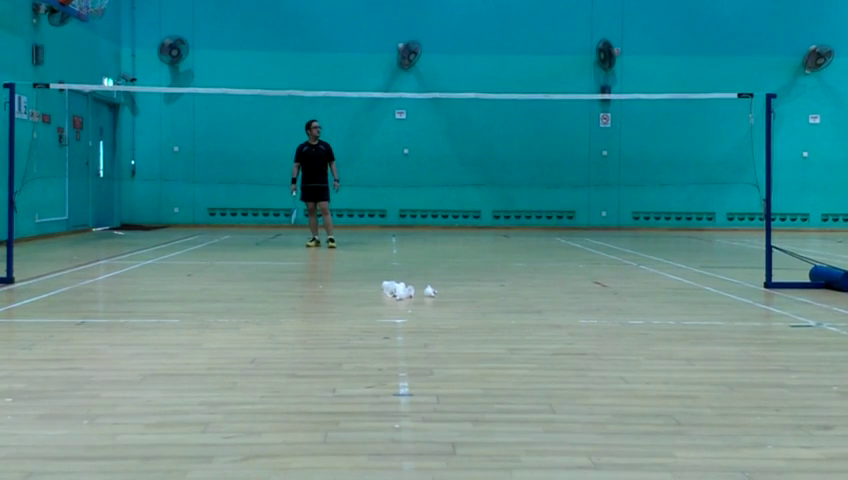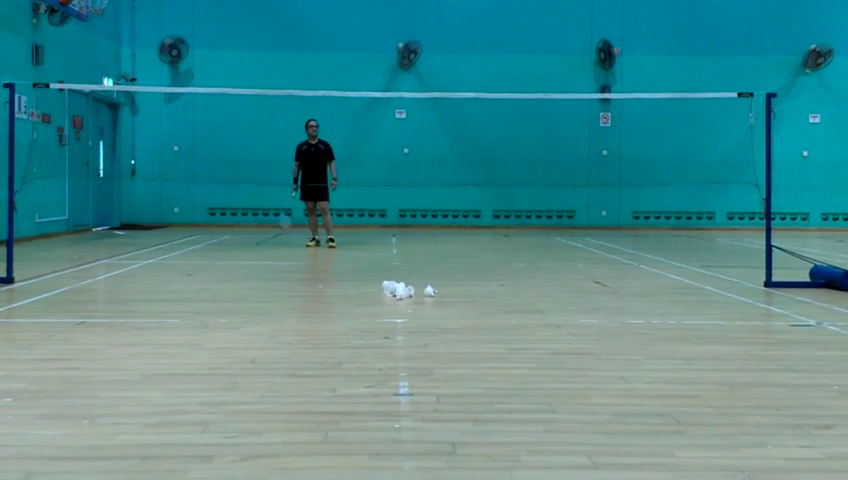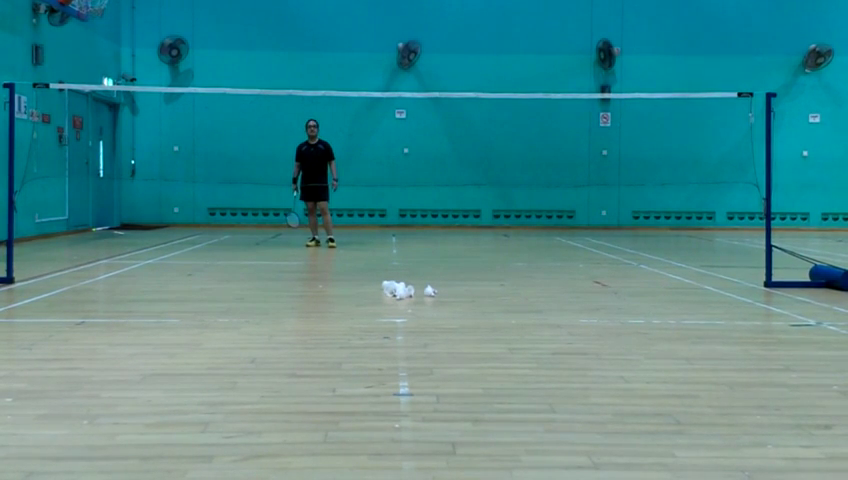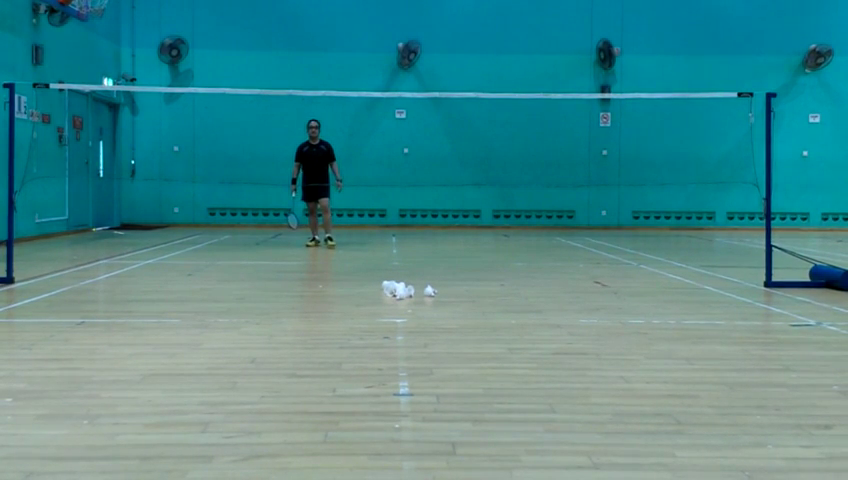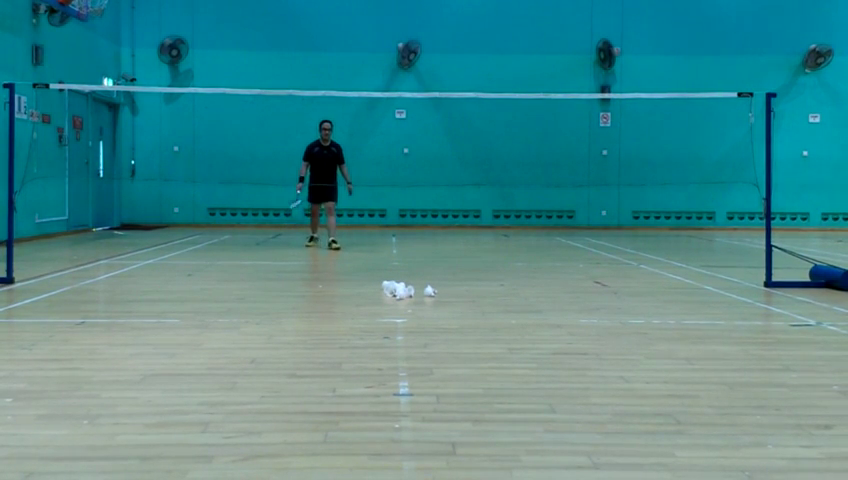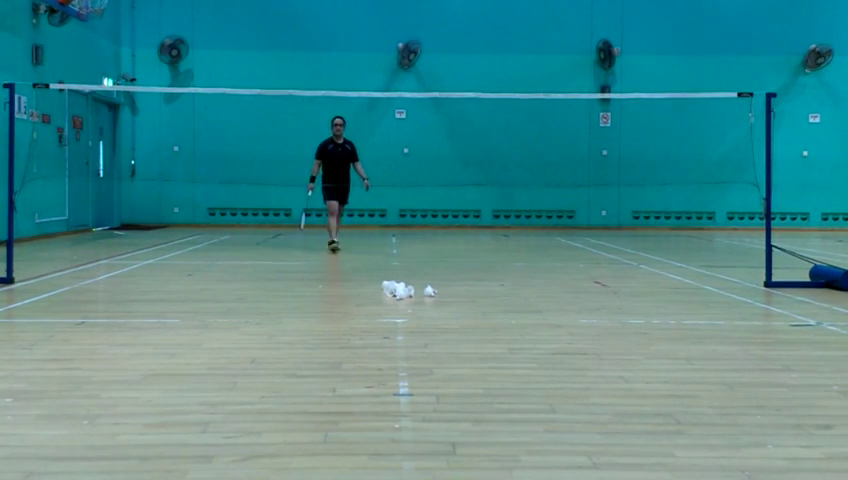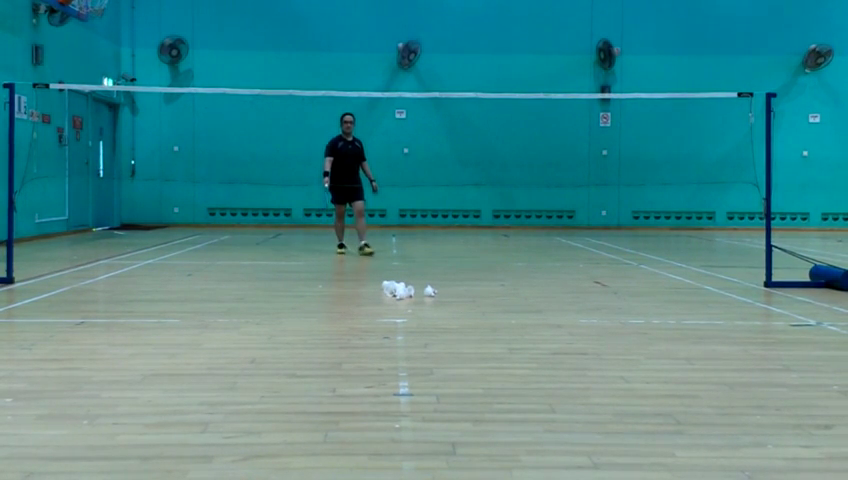
dt=0.5s
person 1, frame 1
left shoulder: (325, 146)
right shoulder: (301, 148)
left elbow: (332, 163)
right elbow: (296, 166)
left wrist: (336, 179)
right wrist: (293, 181)
left hip: (322, 184)
right hip: (307, 185)
left knee: (325, 210)
right knee: (311, 212)
left ankle: (331, 238)
right ankle: (315, 238)
person 1, frame 2
left shoulder: (325, 145)
right shoulder: (301, 147)
left elbow: (331, 162)
right elbow: (297, 165)
left wrist: (334, 178)
right wrist: (295, 181)
left hip: (321, 184)
right hip: (306, 185)
left knee: (325, 210)
right knee: (311, 211)
left ankle: (331, 237)
right ankle: (315, 238)
person 1, frame 3
left shoulder: (325, 145)
right shoulder: (301, 147)
left elbow: (332, 163)
right elbow: (297, 165)
left wrist: (335, 178)
right wrist: (294, 181)
left hip: (321, 184)
right hip: (306, 185)
left knee: (324, 210)
right knee: (311, 211)
left ankle: (330, 237)
right ankle: (315, 238)
person 1, frame 4
left shoulder: (326, 146)
right shoulder: (302, 148)
left elbow: (333, 163)
right elbow: (297, 165)
left wrist: (338, 179)
right wrist: (293, 182)
left hip: (323, 184)
right hip: (308, 185)
left knee: (325, 208)
right knee: (312, 211)
left ankle: (328, 236)
right ankle: (315, 238)
person 1, frame 5
left shoulder: (337, 148)
right shoulder: (312, 147)
left elbow: (342, 166)
right elbow: (305, 164)
left wrist: (348, 182)
right wrist: (301, 180)
left hip: (331, 185)
right hip: (315, 185)
left knee: (330, 211)
right knee: (314, 212)
left ankle: (332, 240)
right ankle: (314, 236)
person 1, frame 6
left shoulder: (350, 145)
right shoulder: (324, 145)
left elbow: (356, 163)
right elbow: (317, 163)
left wrist: (365, 178)
right wrist: (312, 180)
left hip: (344, 185)
right hip: (329, 185)
left knee: (338, 214)
right knee: (333, 212)
left ankle: (332, 240)
right ankle: (334, 241)
person 1, frame 7
left shoulder: (358, 143)
right shoulder: (334, 143)
left elbow: (363, 163)
right elbow: (328, 160)
left wrist: (372, 180)
right wrist: (326, 175)
left hip: (355, 185)
right hip: (338, 185)
left knee: (360, 212)
right knee: (340, 215)
left ankle: (363, 244)
right ankle: (341, 243)
